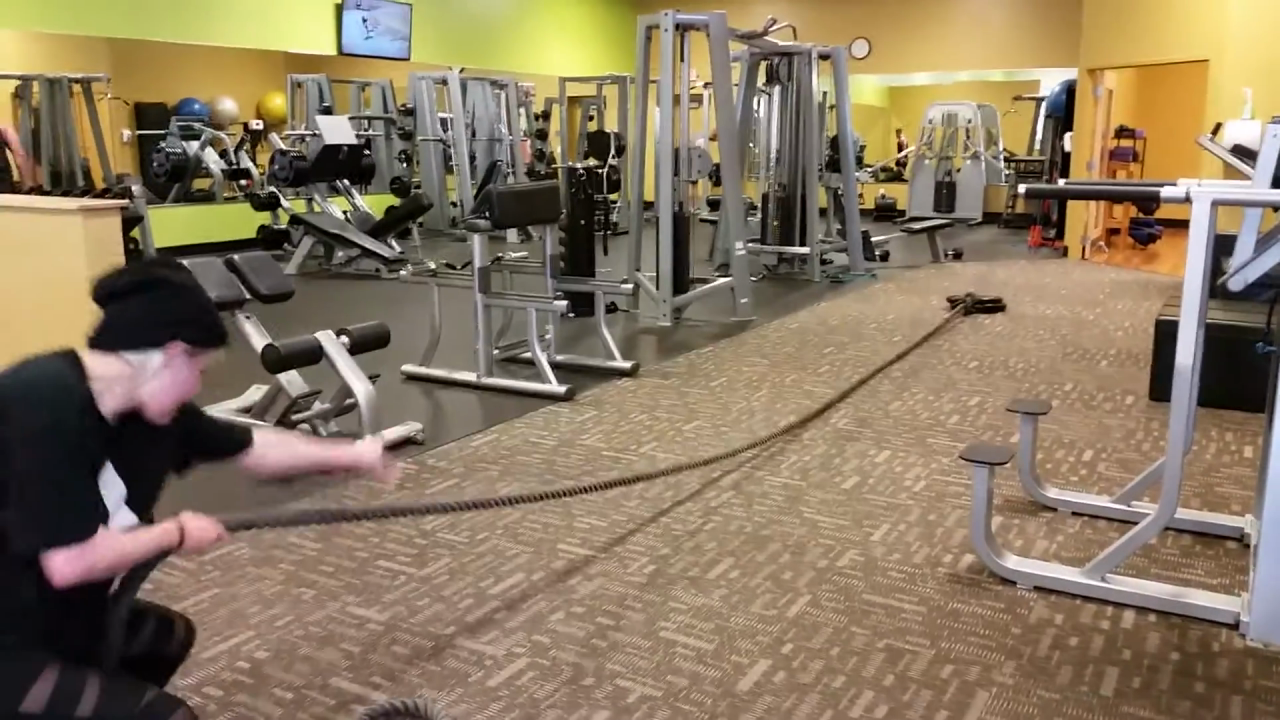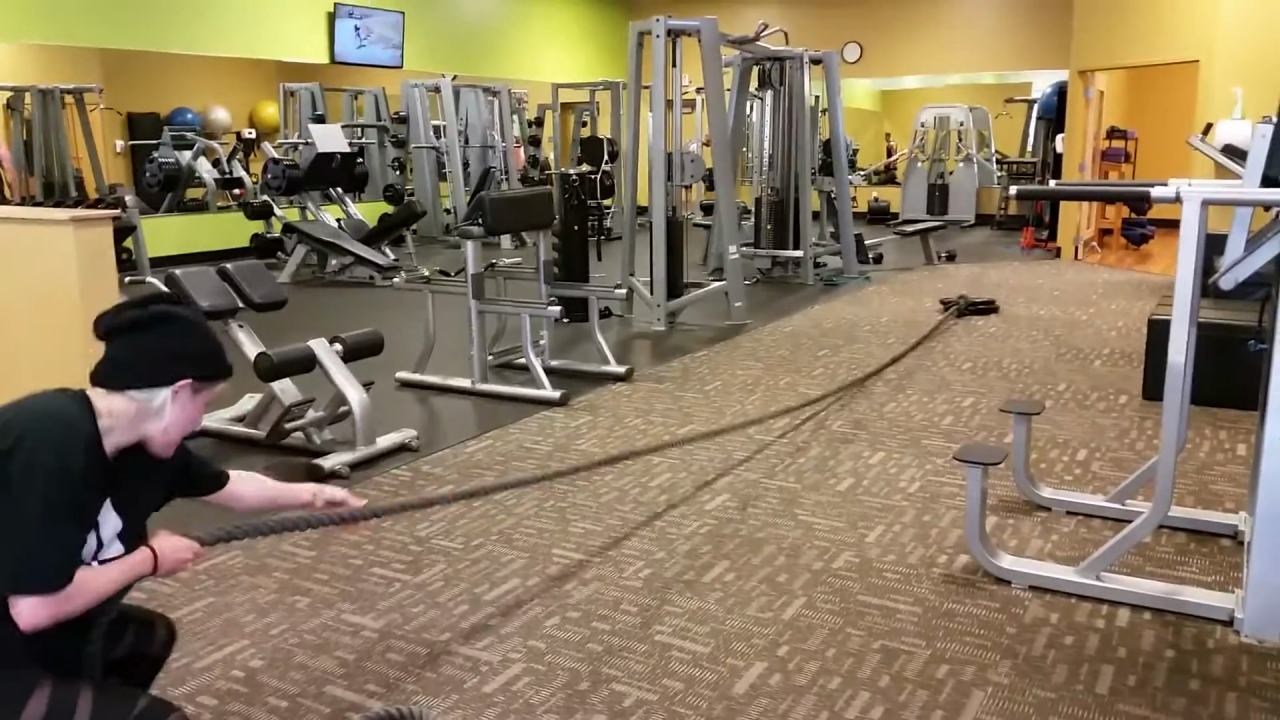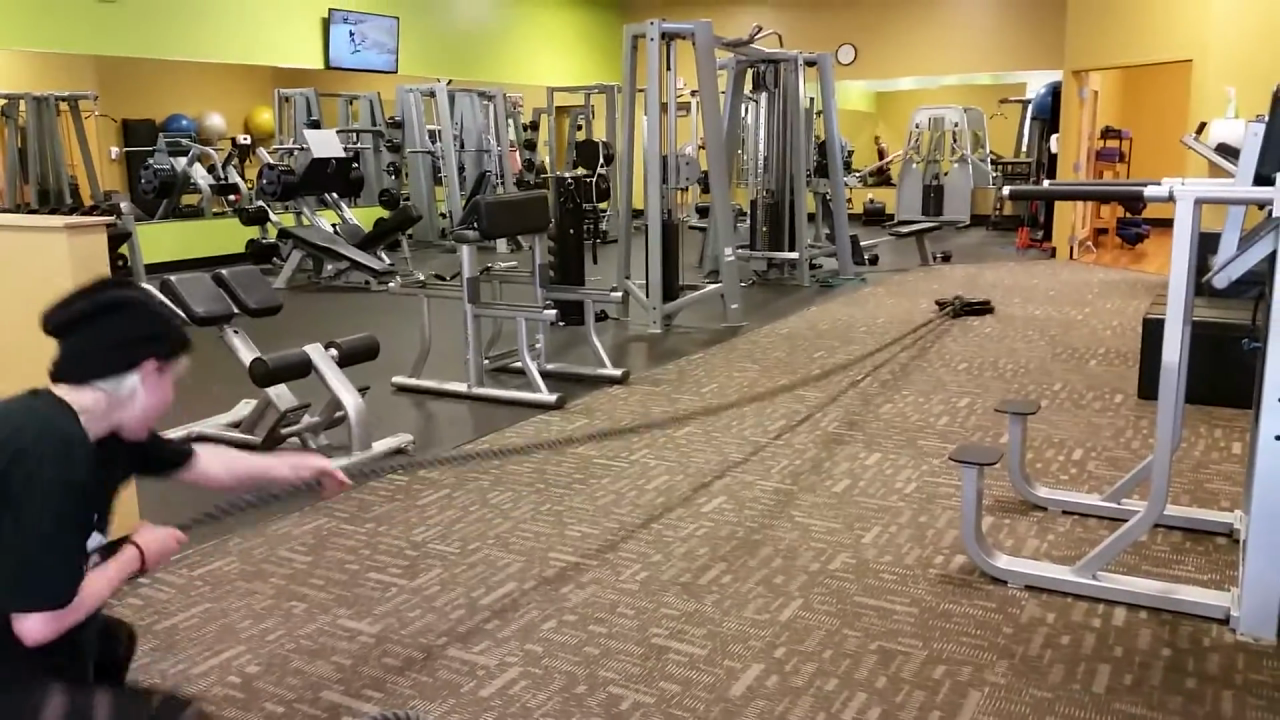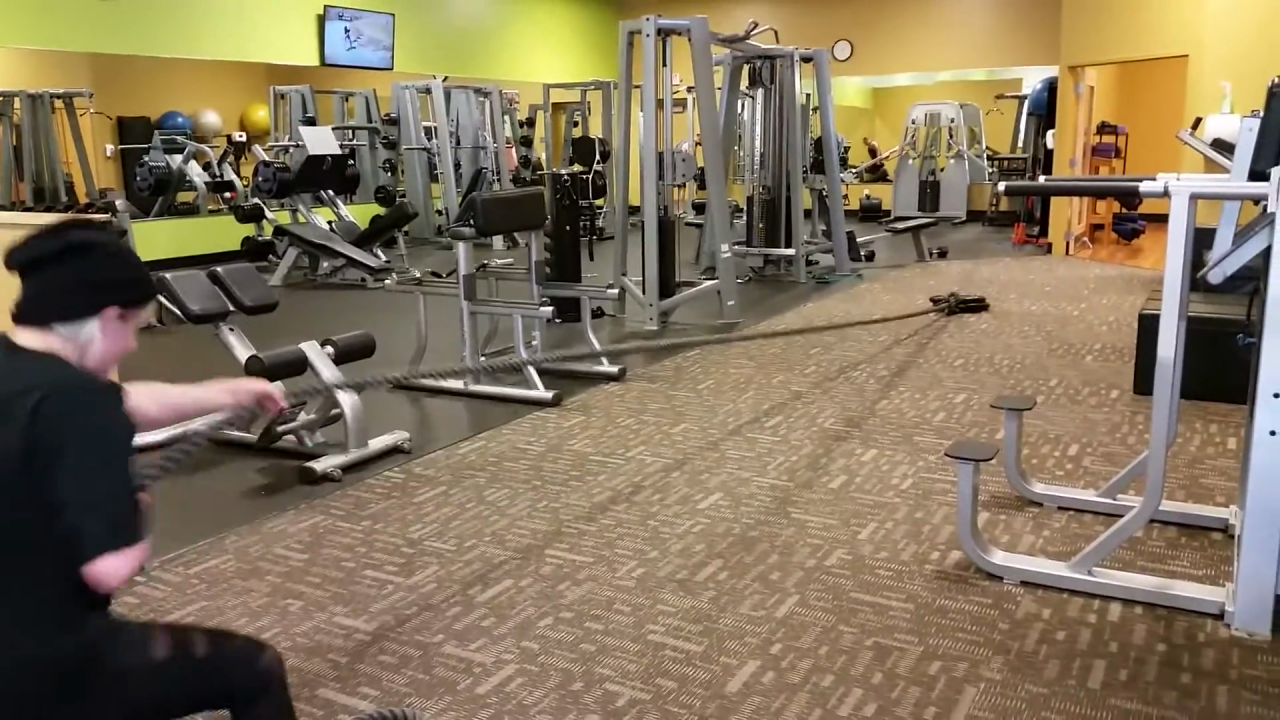
dt=0.2s
person 1, frame 1
left shoulder: (154, 411)
right shoulder: (44, 407)
left elbow: (254, 447)
right elbow: (72, 564)
left wrist: (345, 452)
right wrist: (176, 534)
left knee: (168, 637)
person 1, frame 2
left shoulder: (141, 443)
right shoulder: (52, 443)
left elbow: (227, 486)
right elbow: (36, 607)
left wrist: (311, 494)
right wrist: (150, 559)
left knee: (149, 635)
person 1, frame 3
left shoulder: (90, 427)
right shoulder: (51, 454)
left elbow: (196, 464)
right elbow: (39, 622)
left wrist: (292, 466)
right wrist: (138, 554)
left knee: (112, 640)
person 1, frame 4
right shoulder: (74, 403)
left elbow: (125, 404)
right elbow: (113, 567)
left wrist: (236, 390)
left knee: (71, 624)
right knee: (256, 673)
